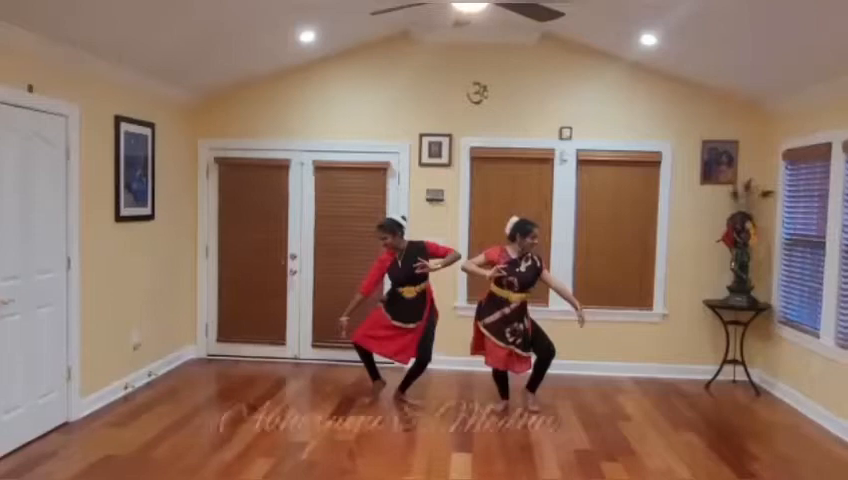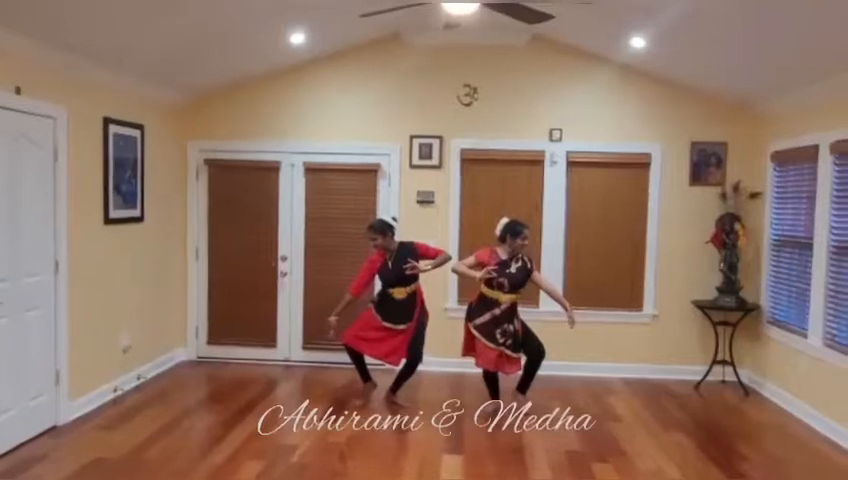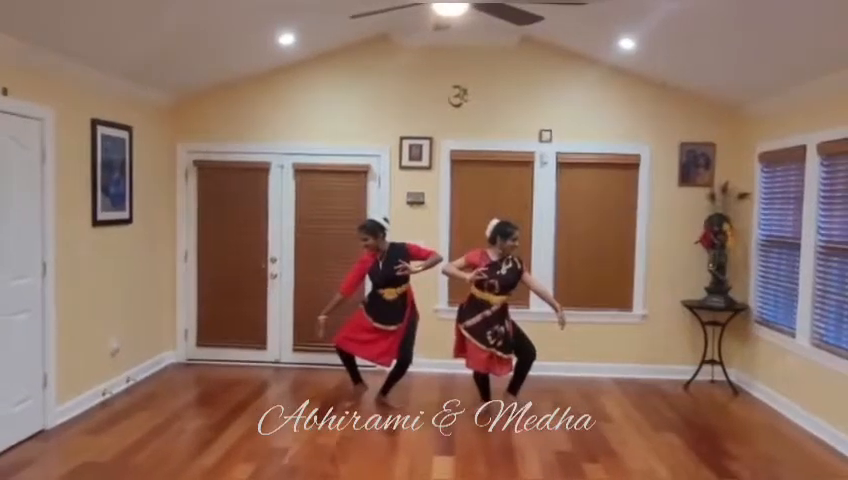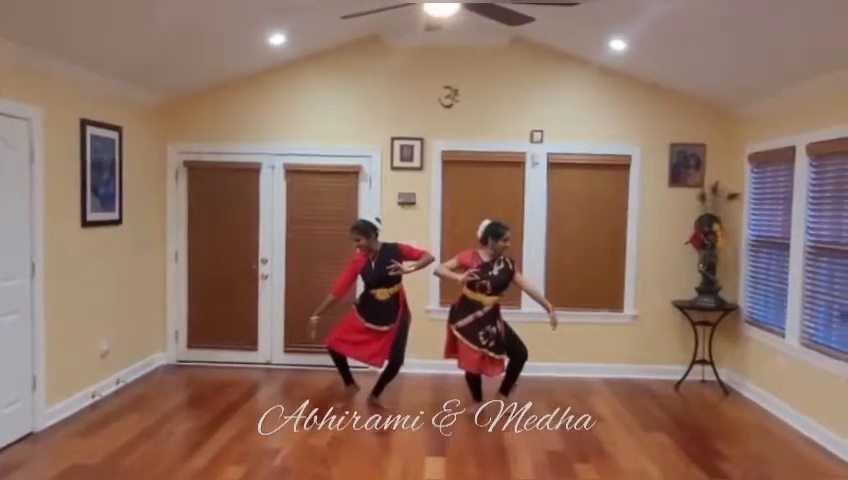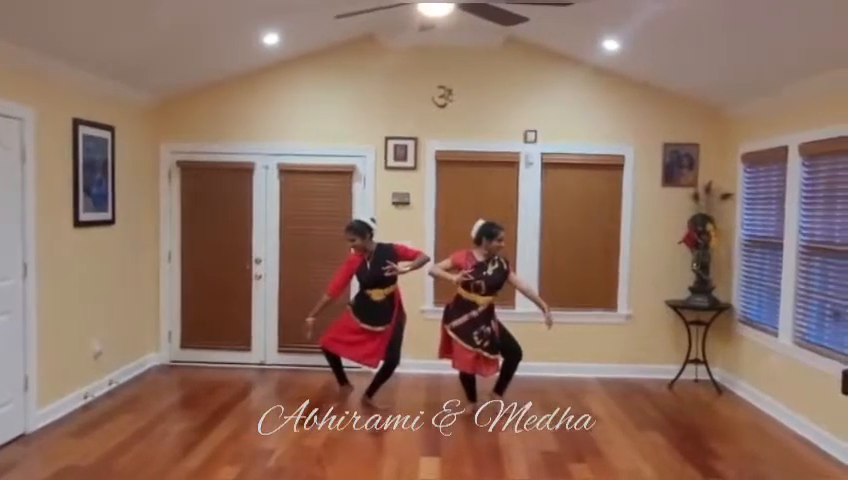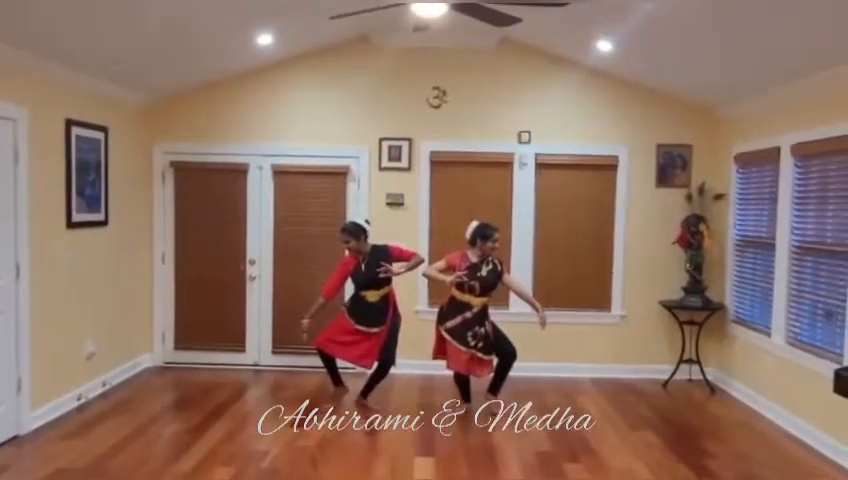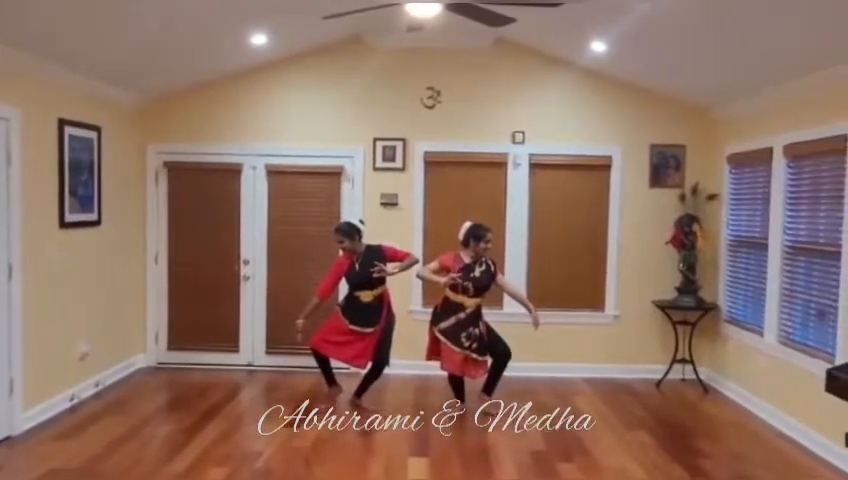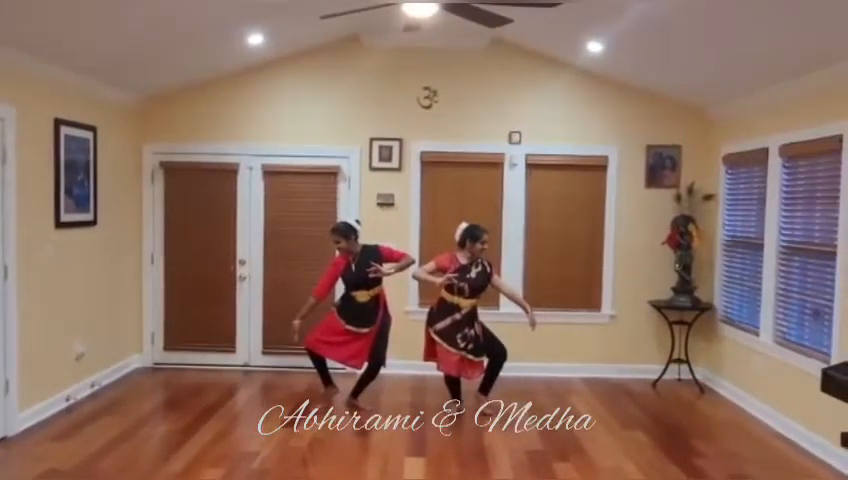
dt=0.3s
person 1, frame 1
left shoulder: (534, 261)
right shoulder: (497, 254)
left elbow: (555, 284)
right elbow: (466, 265)
left wrist: (576, 305)
right wrist: (487, 273)
left hip: (518, 316)
right hip: (494, 314)
left knee: (547, 351)
right knee: (499, 359)
left ankle: (530, 392)
right ankle: (504, 399)
person 1, frame 2
left shoulder: (524, 263)
right shoulder: (488, 255)
left elbow: (545, 285)
right elbow: (456, 266)
left wrist: (566, 307)
right wrist: (477, 275)
left hip: (509, 317)
right hip: (485, 315)
left knee: (537, 352)
right knee: (489, 360)
left ankle: (520, 392)
right ankle: (494, 400)
person 1, frame 3
left shoulder: (515, 264)
right shoulder: (478, 257)
left elbow: (536, 286)
right elbow: (447, 268)
left wrist: (557, 308)
right wrist: (467, 276)
left hip: (499, 318)
right hip: (475, 316)
left knee: (528, 353)
right knee: (480, 362)
left ankle: (511, 394)
right ankle: (486, 401)
person 1, frame 4
left shoulder: (506, 264)
right shoulder: (470, 257)
left elbow: (527, 287)
right elbow: (438, 269)
left wrist: (549, 308)
right wrist: (459, 277)
left hip: (491, 318)
right hip: (467, 316)
left knee: (520, 353)
right knee: (472, 362)
left ankle: (503, 394)
right ankle: (477, 401)
person 1, frame 5
left shoulder: (501, 264)
right shoulder: (464, 257)
left elbow: (522, 286)
right elbow: (433, 269)
left wrist: (544, 307)
right wrist: (454, 277)
left hip: (485, 318)
right hip: (462, 316)
left knee: (514, 352)
right knee: (466, 362)
left ankle: (497, 393)
right ankle: (472, 402)
person 1, frame 6
left shoulder: (494, 265)
right shoulder: (458, 259)
left elbow: (516, 287)
right elbow: (427, 271)
left wrist: (537, 308)
right wrist: (448, 279)
left hip: (479, 319)
right hip: (456, 317)
left knee: (508, 353)
right knee: (460, 363)
left ankle: (491, 394)
right ankle: (465, 402)
person 1, frame 7
left shoulder: (488, 265)
right shoulder: (452, 259)
left elbow: (508, 288)
right elbow: (421, 272)
left wrist: (530, 308)
right wrist: (442, 280)
left hip: (473, 320)
right hip: (450, 319)
left knee: (503, 353)
right knee: (455, 363)
left ankle: (486, 394)
right ankle: (460, 403)
person 1, frame 8
left shoulder: (484, 267)
right shoulder: (448, 260)
left elbow: (505, 289)
right elbow: (417, 273)
left wrist: (527, 309)
right wrist: (438, 280)
left hip: (469, 321)
right hip: (445, 319)
left knee: (499, 353)
right knee: (451, 364)
left ankle: (482, 394)
right ankle: (457, 403)
person 2, frame 1
left shoulder: (422, 248)
right shoulder: (385, 259)
left elbow: (455, 254)
right elbow: (366, 288)
left wrist: (436, 266)
right wrist: (345, 316)
left hip: (421, 310)
right hip: (393, 308)
left knee: (424, 357)
right knee: (360, 339)
left ankle: (400, 392)
right ankle: (377, 381)
person 2, frame 2
left shoulder: (412, 249)
right shoulder: (375, 260)
left elbow: (445, 256)
right elbow: (356, 288)
left wrist: (426, 267)
right wrist: (335, 315)
left hip: (411, 311)
right hip: (384, 309)
left knee: (414, 357)
right knee: (351, 341)
left ankle: (392, 393)
right ankle: (368, 383)
person 2, frame 3
left shoulder: (403, 250)
right shoulder: (366, 260)
left elbow: (436, 257)
right elbow: (346, 288)
left wrist: (417, 268)
right wrist: (324, 314)
left hip: (401, 312)
right hip: (374, 310)
left knee: (405, 359)
right knee: (342, 342)
left ankle: (382, 395)
right ankle: (358, 385)
person 2, frame 4
left shoulder: (395, 250)
right shoulder: (358, 260)
left elbow: (429, 257)
right elbow: (338, 289)
left wrist: (410, 269)
right wrist: (316, 315)
left hip: (394, 313)
right hip: (366, 310)
left knee: (396, 360)
right knee: (334, 343)
left ankle: (374, 396)
right ankle: (350, 385)
person 2, frame 5
left shoulder: (390, 250)
right shoulder: (353, 260)
left elbow: (424, 257)
right elbow: (333, 289)
left wrist: (405, 269)
right wrist: (312, 316)
left hip: (389, 313)
right hip: (362, 310)
left knee: (392, 360)
right knee: (328, 343)
left ankle: (368, 396)
right ankle: (344, 385)
person 2, frame 6
left shoulder: (385, 252)
right shoulder: (348, 262)
left elbow: (418, 258)
right elbow: (328, 291)
left wrist: (400, 270)
right wrist: (307, 318)
left hip: (384, 314)
right hip: (356, 312)
left knee: (386, 361)
right knee: (323, 344)
left ankle: (362, 397)
right ankle: (339, 386)
person 2, frame 7
left shoulder: (379, 252)
right shoulder: (342, 262)
left elbow: (413, 259)
right elbow: (323, 291)
left wrist: (394, 270)
right wrist: (302, 318)
left hip: (378, 314)
right hip: (351, 312)
left knee: (380, 361)
right knee: (317, 344)
left ankle: (357, 397)
right ankle: (333, 387)
person 2, frame 8
left shoulder: (376, 252)
right shoulder: (339, 262)
left elbow: (409, 259)
right elbow: (319, 291)
left wrist: (390, 271)
right wrist: (299, 318)
left hip: (374, 314)
right hip: (346, 312)
left knee: (376, 361)
right knee: (312, 343)
left ankle: (353, 397)
right ankle: (329, 386)
